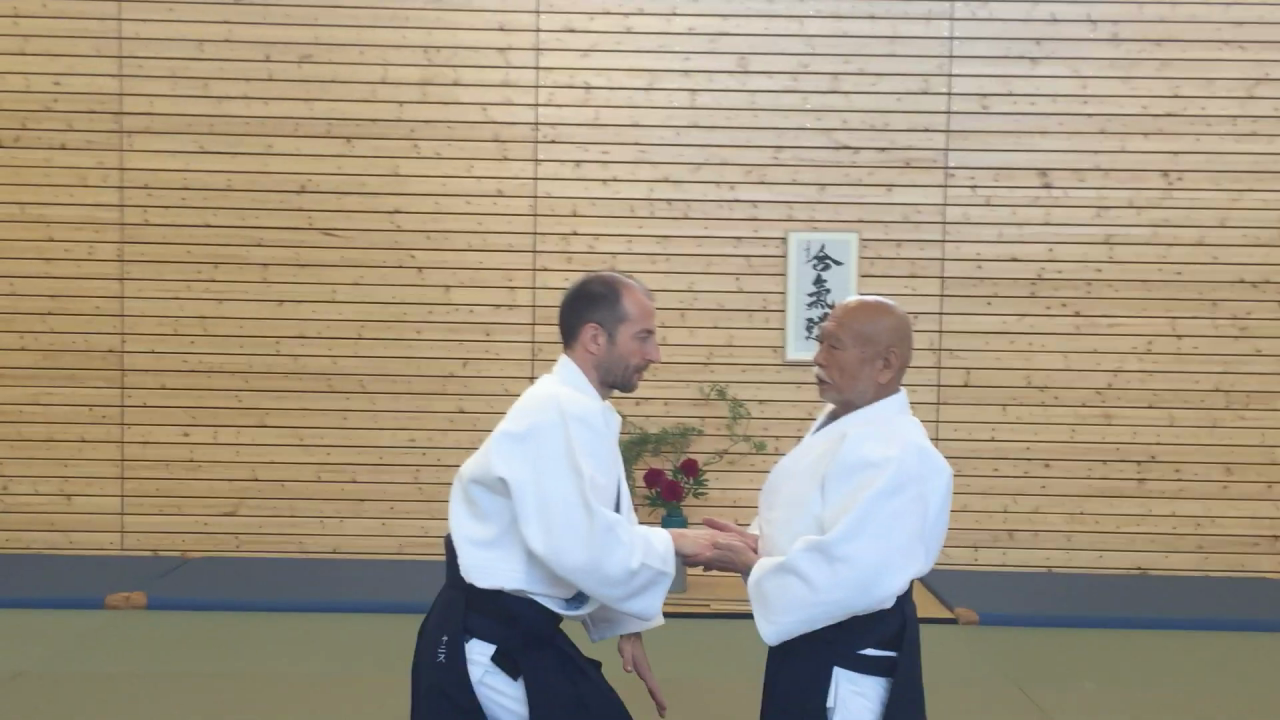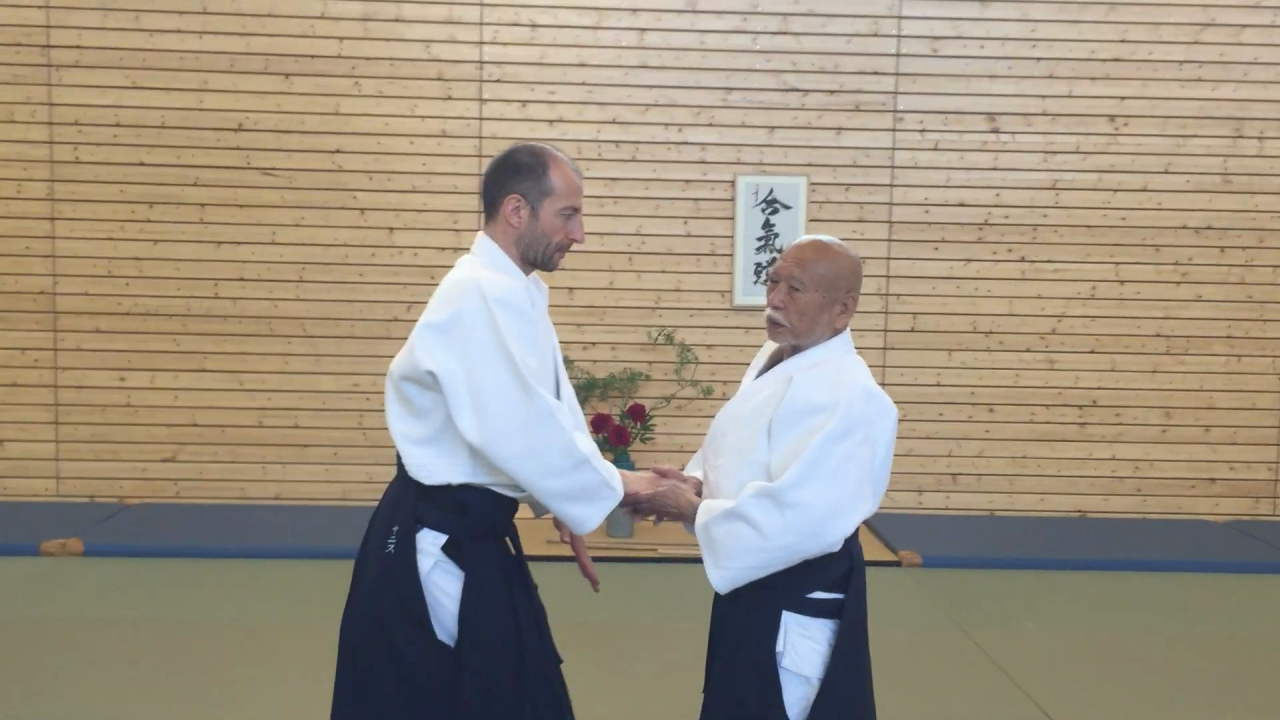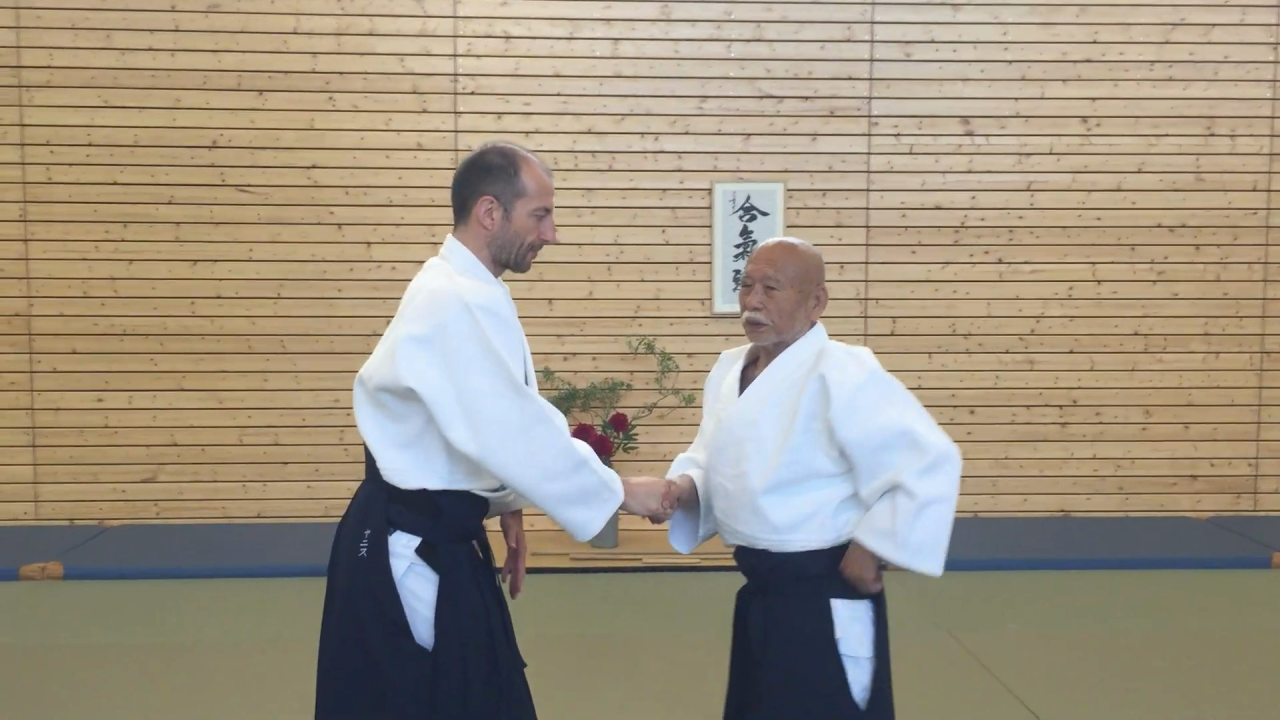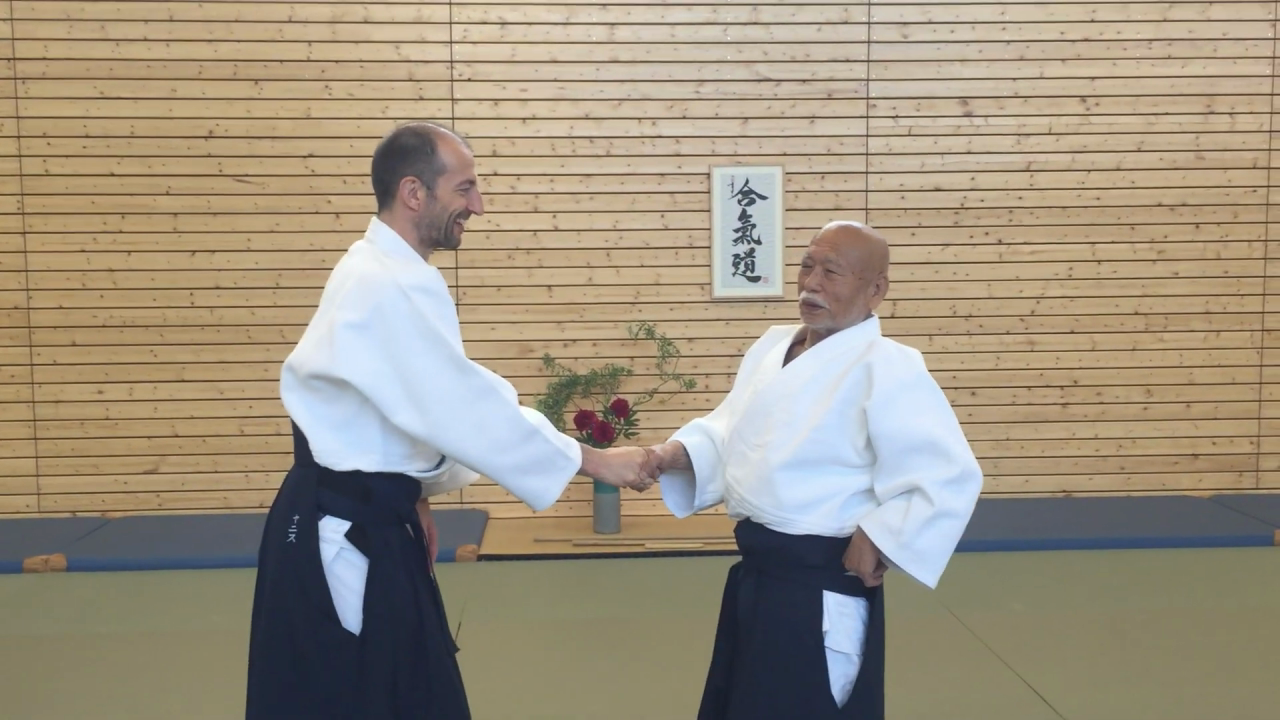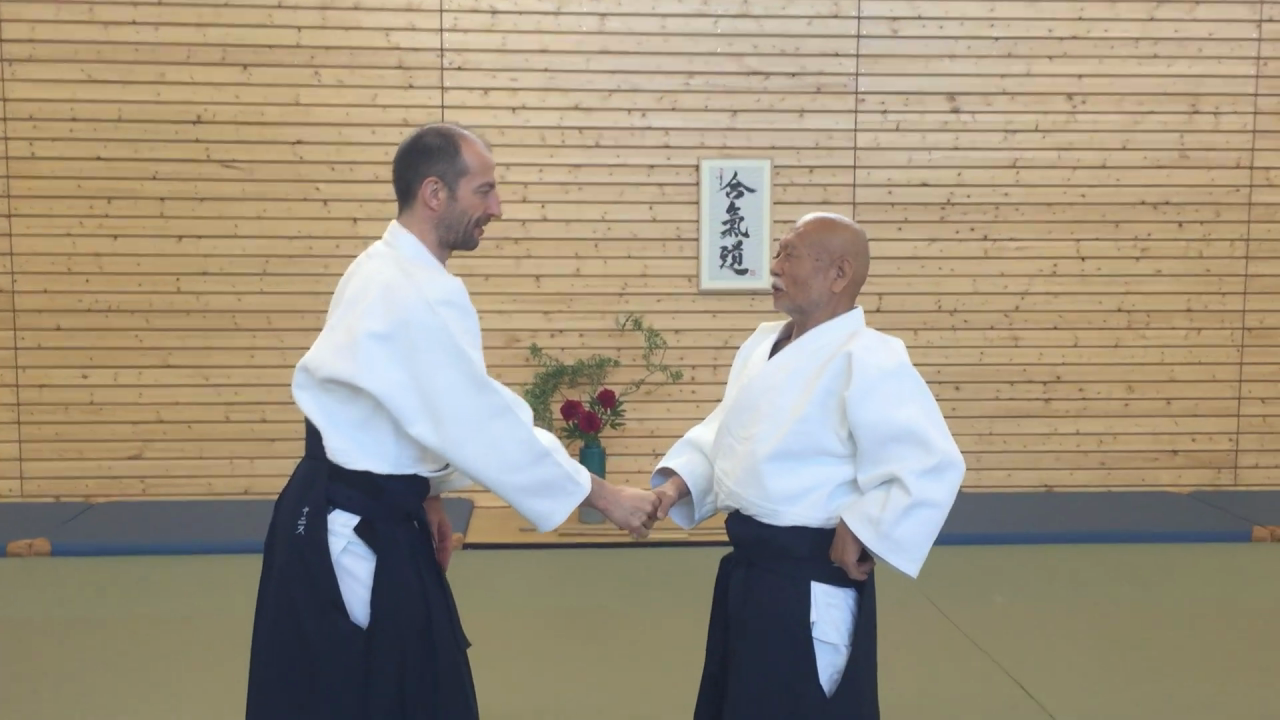
dt=1s
person 1, frame 1
left shoulder: (578, 411)
right shoulder: (558, 413)
left elbow: (599, 535)
right elbow: (581, 549)
left wrist: (625, 627)
right wrist: (671, 545)
left hip: (519, 637)
right hip: (486, 654)
person 1, frame 2
left shoulder: (512, 290)
right shoulder: (482, 294)
left elbow: (542, 414)
right elbow: (522, 431)
left wrist: (564, 507)
right wrist: (615, 485)
left hip: (470, 535)
right hip: (437, 548)
person 1, frame 3
left shoulder: (466, 291)
right shoulder: (458, 304)
right elbow: (515, 432)
left wrist: (506, 511)
right wrist: (622, 489)
left hip: (434, 542)
right hip: (404, 554)
person 1, frame 4
left shoulder: (380, 270)
right shoulder: (390, 286)
right elbow: (466, 408)
left wrist: (411, 495)
right wrist: (594, 461)
left hip: (361, 521)
right hip: (341, 535)
person 1, frame 5
left shoulder: (384, 268)
right shoulder: (419, 295)
right elbow: (483, 424)
left wrist: (422, 497)
right wrist: (605, 495)
left hip: (356, 515)
right hip: (348, 533)
person 2, frame 1
left shoulder: (899, 456)
right shoulder: (836, 423)
left elbow: (853, 578)
left wrist: (750, 564)
right wrist: (754, 541)
left hip: (853, 664)
right hip: (807, 644)
person 2, frame 2
left shoulder: (845, 394)
right shoulder: (774, 359)
left elbow: (798, 516)
left wrist: (693, 510)
right wrist: (698, 484)
left hip: (801, 598)
right hip: (758, 585)
person 2, frame 3
left shoulder: (842, 374)
right shoulder: (728, 370)
left elbow: (930, 462)
right elbow: (712, 456)
left wrist: (875, 544)
right wrist: (687, 485)
left hip: (825, 602)
right hip: (762, 592)
person 2, frame 4
left shoulder: (889, 370)
right shoulder: (771, 346)
left elbow: (950, 478)
right elbow: (731, 429)
left wrist: (878, 542)
right wrist: (680, 452)
left hip: (823, 592)
right hip: (757, 575)
person 2, frame 5
left shoulder: (869, 360)
right shoulder: (762, 343)
left elbow: (932, 465)
right elbow: (725, 430)
left wrist: (862, 533)
right wrist: (680, 482)
left hip: (811, 585)
right hip: (749, 568)
